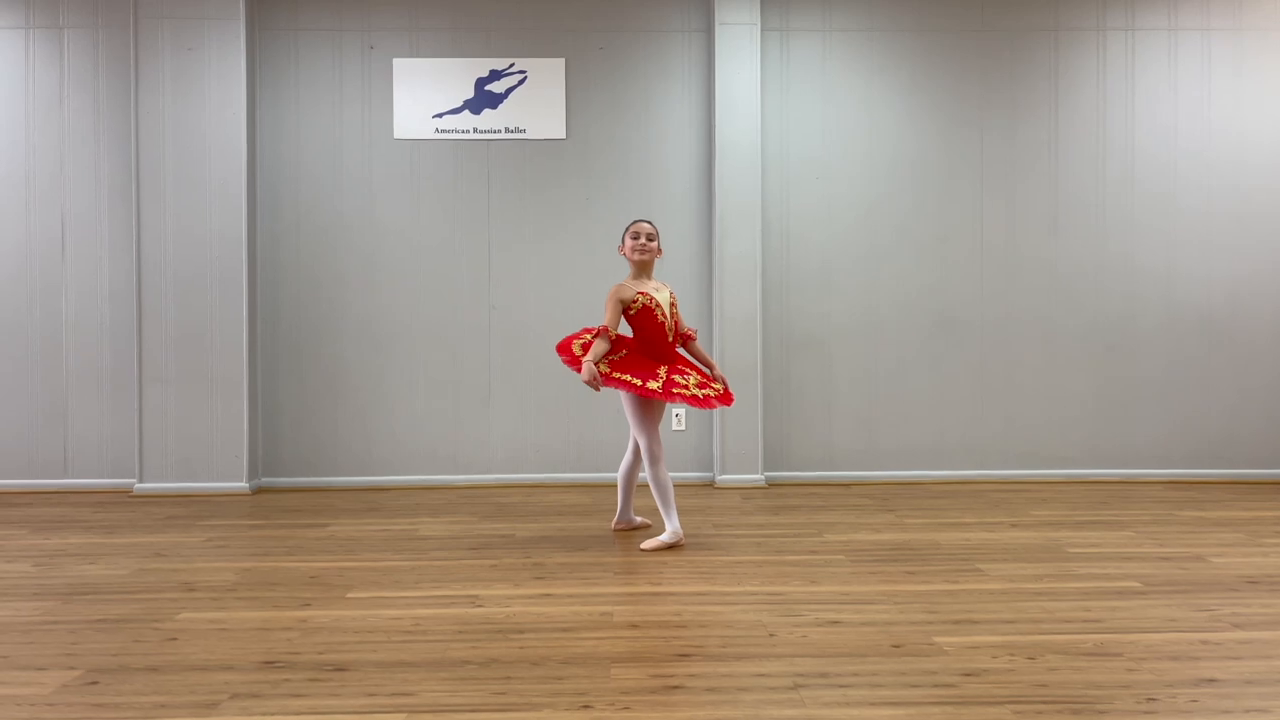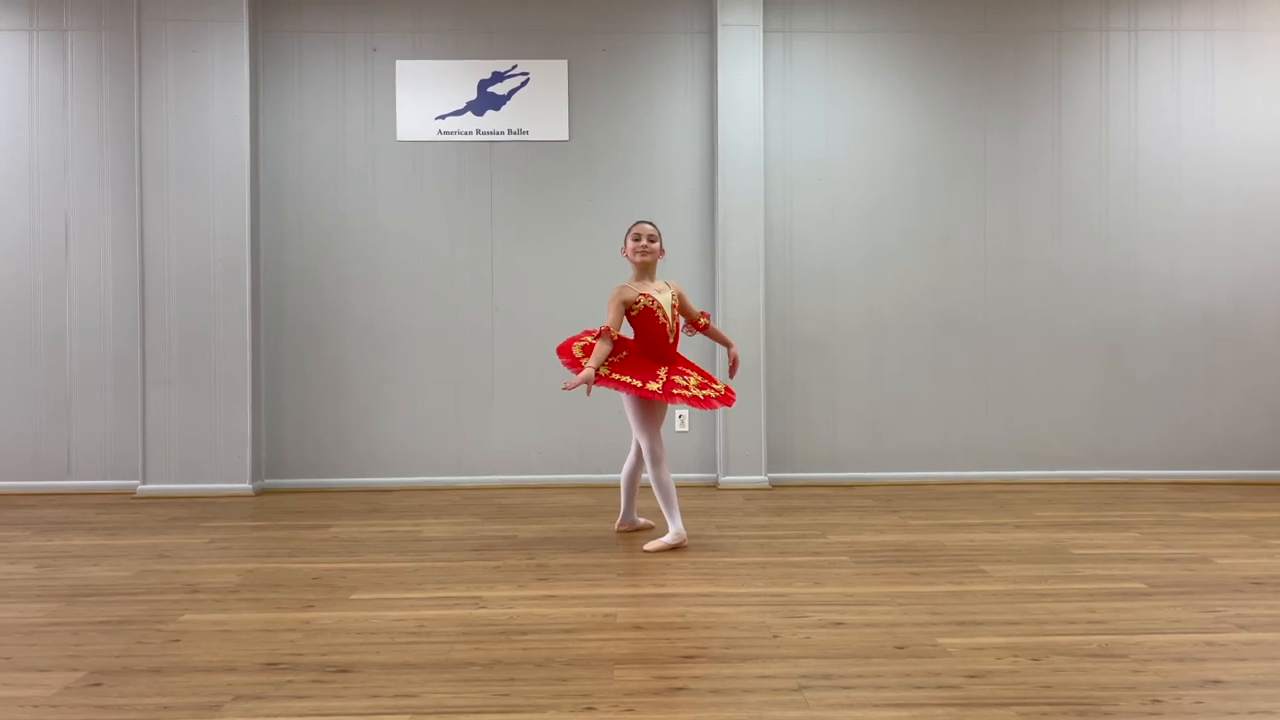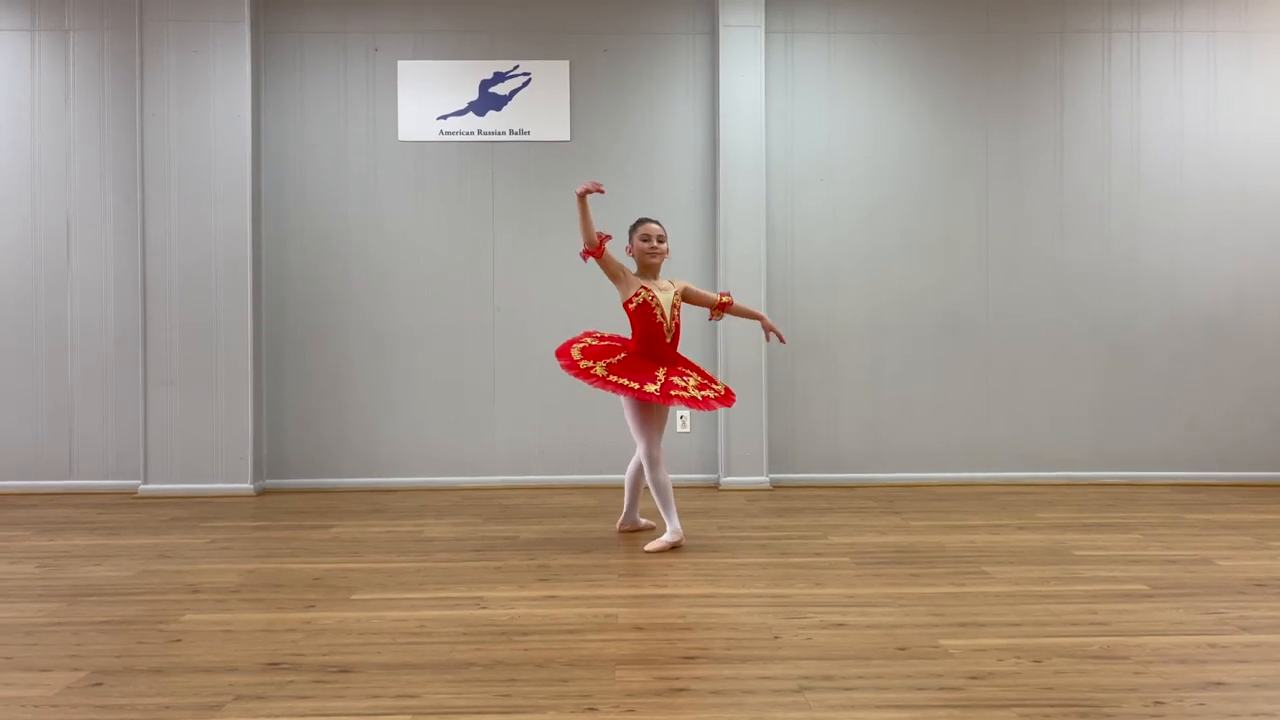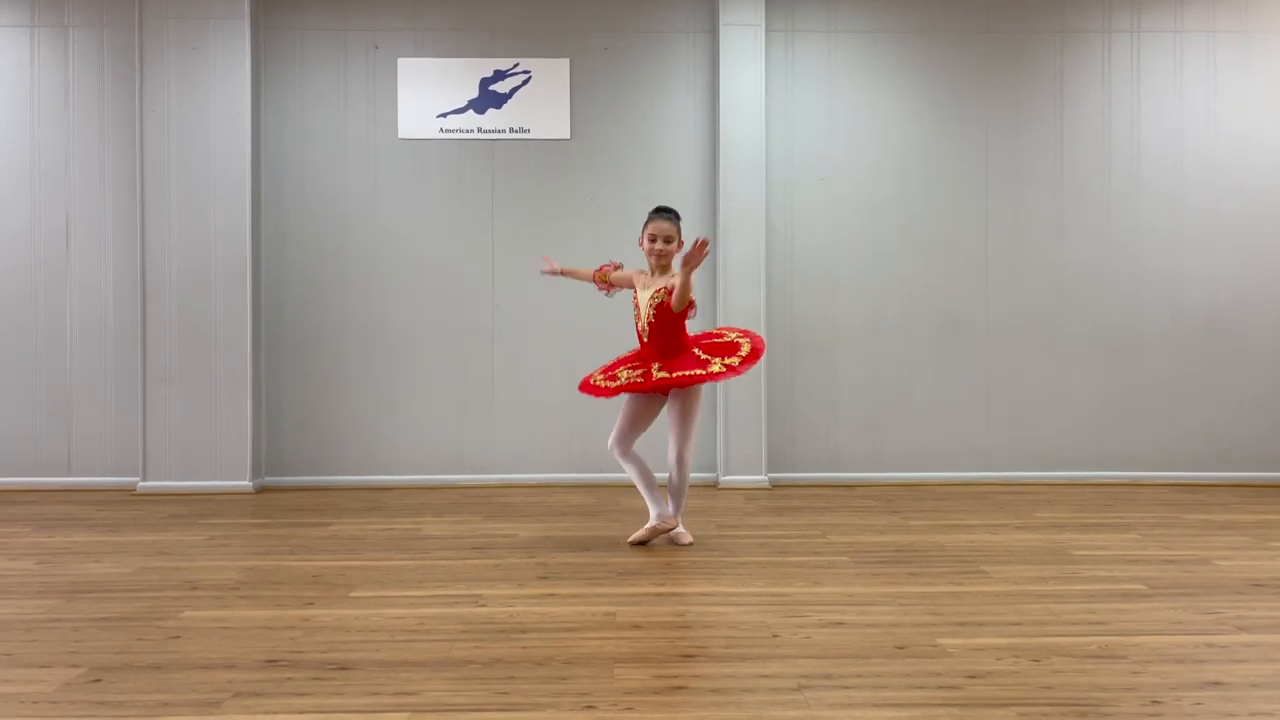
dt=0.5s
person 1, frame 1
left shoulder: (667, 290)
right shoulder: (621, 292)
left elbow: (684, 336)
right elbow: (606, 335)
left wrist: (712, 367)
right wrist: (588, 362)
left hip: (663, 372)
right hip: (635, 370)
left knee: (639, 448)
right knee: (652, 450)
left ankle: (624, 515)
right ankle: (673, 528)
person 1, frame 2
left shoulder: (673, 289)
right shoulder: (623, 293)
left elbow: (698, 321)
right elbow: (608, 337)
left wrist: (729, 345)
right wrist: (590, 369)
left hip: (664, 372)
right hip: (636, 371)
left knee: (643, 448)
right knee: (654, 450)
left ankle: (628, 516)
right ankle: (676, 529)
person 1, frame 3
left shoulder: (678, 289)
right shoulder: (625, 282)
left elbow: (721, 303)
right elbow: (592, 245)
left wrist: (760, 317)
right wrist: (582, 202)
left hip: (667, 373)
right hip: (636, 372)
left knee: (647, 451)
right knee: (652, 451)
left ankle: (630, 517)
right ankle: (672, 529)
person 1, frame 4
left shoulder: (679, 281)
right shoulder: (638, 278)
left elbow: (678, 306)
right elbow: (602, 275)
left wrist: (688, 272)
right wrist: (562, 270)
left hip: (686, 370)
right hip: (650, 373)
left knee: (679, 456)
right knee: (619, 443)
left ankle: (676, 518)
right ankle: (660, 515)
